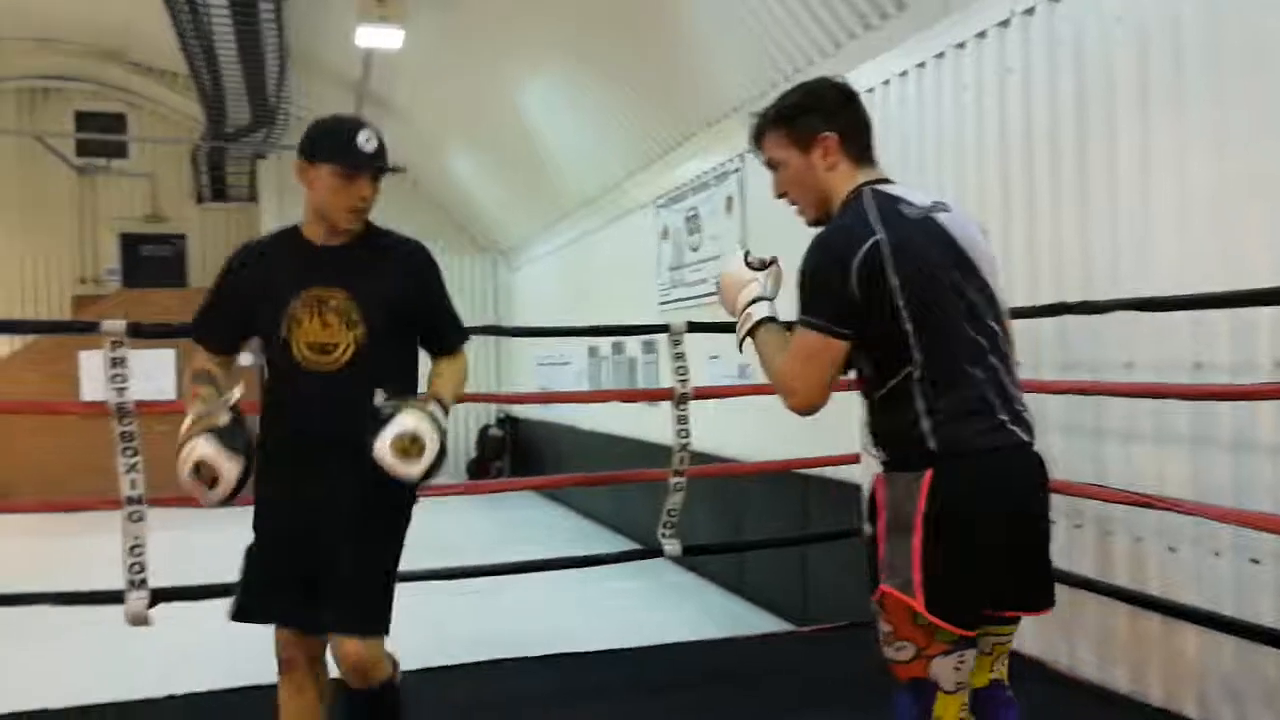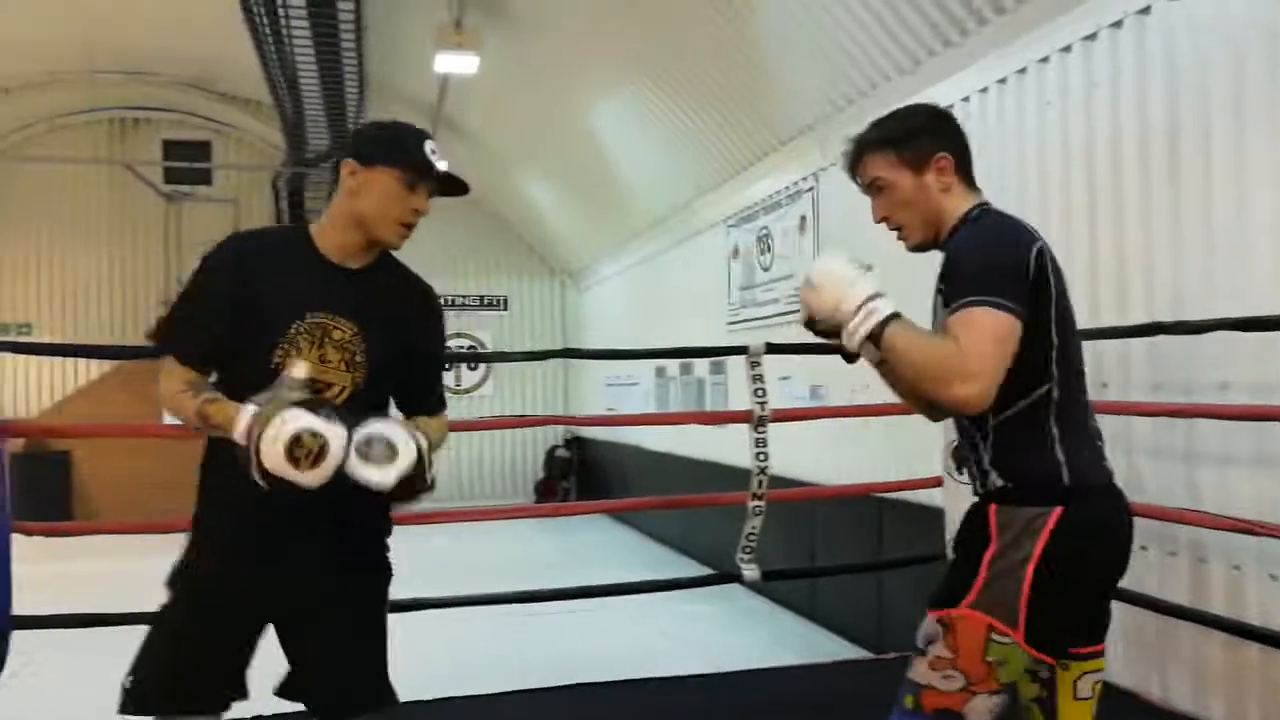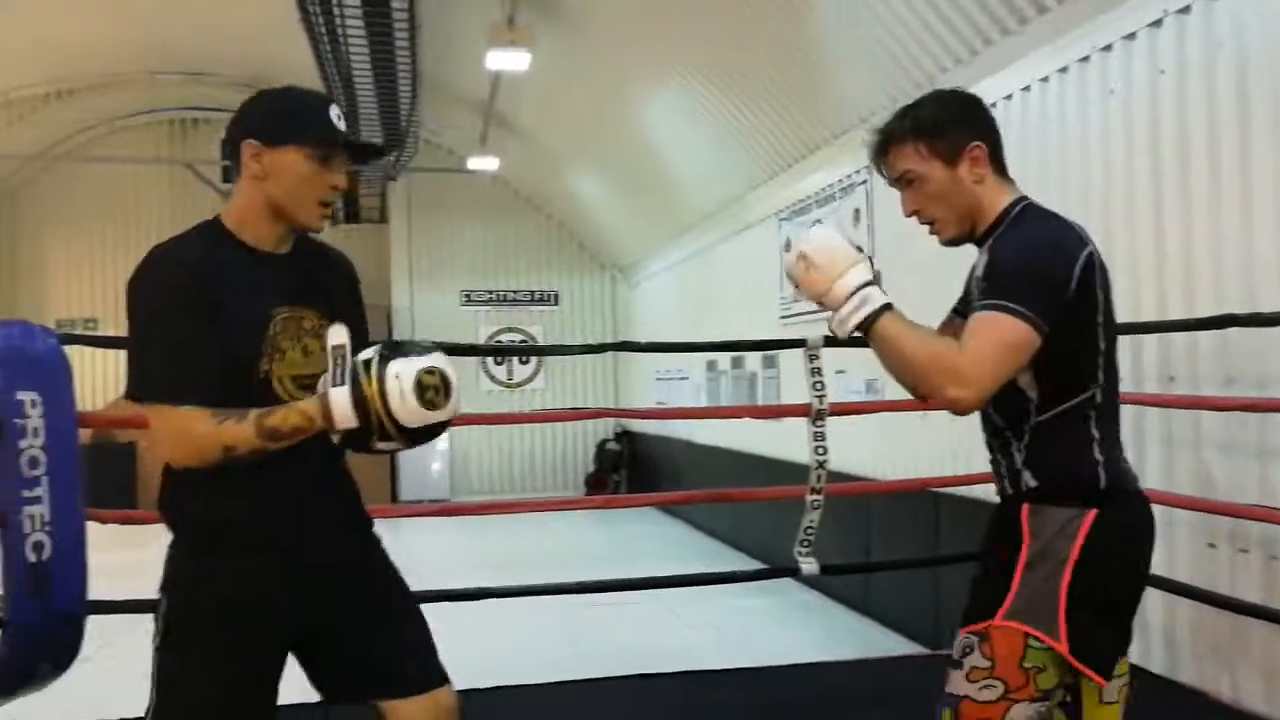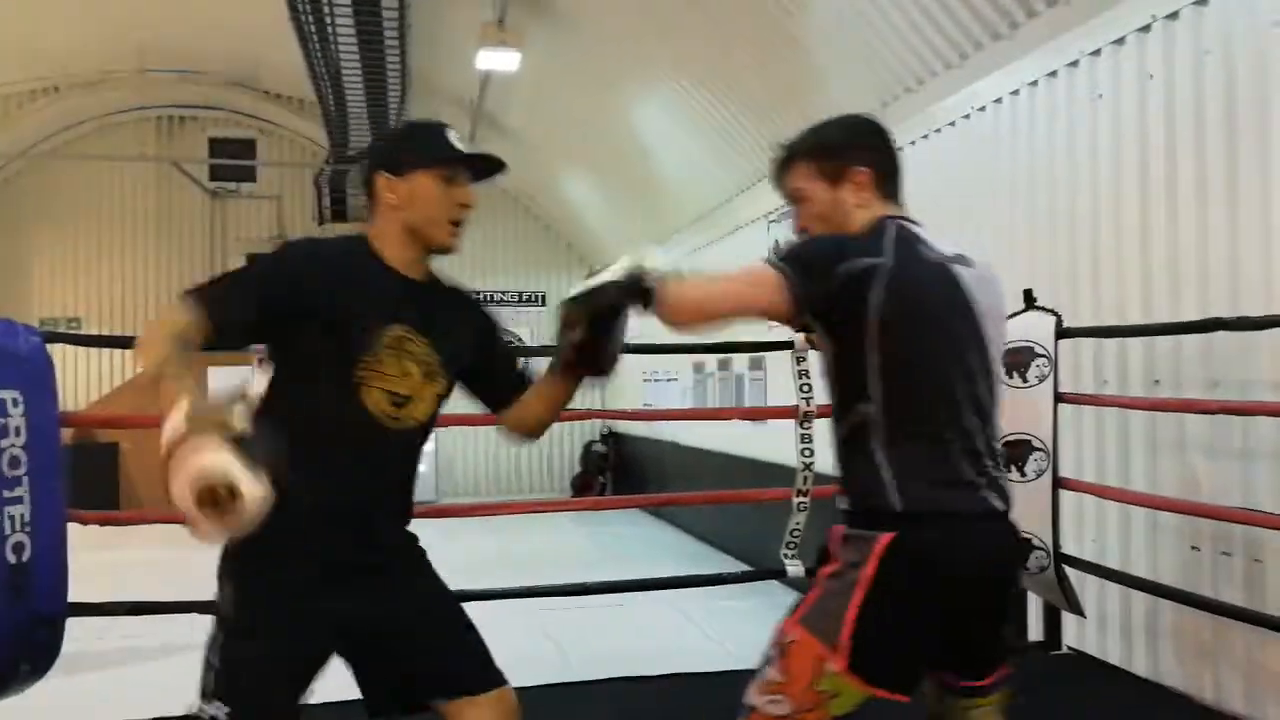
dt=0.4s
person 1, frame 1
left shoulder: (842, 243)
right shoulder: (950, 219)
left elbow: (802, 393)
left wrist: (754, 307)
left hip: (942, 490)
right hip: (1016, 475)
person 1, frame 2
left shoulder: (988, 247)
right shoulder: (998, 249)
left elbow: (964, 384)
right elbow: (939, 398)
left wrist: (867, 317)
right wrist: (867, 329)
left hip: (1037, 523)
right hip: (1075, 519)
person 1, frame 3
left shoulder: (1038, 245)
right shoulder: (1007, 256)
left elbow: (961, 384)
right elbow: (930, 374)
left wrist: (856, 297)
right wrist: (857, 299)
left hip: (1069, 528)
right hip: (1084, 525)
person 1, frame 4
left shoulder: (857, 253)
right shoulder: (971, 274)
left elbow: (692, 304)
left wrist: (641, 280)
right wrist: (831, 335)
left hip: (904, 550)
right hip: (987, 546)
person 2, frame 1
left shoulder: (405, 261)
right shoulder: (259, 263)
left elbow: (452, 357)
right elbow: (208, 357)
left wrist: (432, 410)
right wrist: (203, 418)
left hip: (372, 484)
right hip: (286, 485)
left knee: (358, 653)
right knee: (295, 648)
person 2, frame 2
left shoulder: (412, 302)
right shoulder: (247, 262)
left elbow: (426, 418)
right elbow: (177, 384)
left wrist: (412, 452)
right wrist: (245, 424)
left hip: (347, 547)
right hip: (233, 536)
person 2, frame 3
left shoulder: (333, 272)
right shoulder: (178, 272)
right elbow: (181, 438)
left wrist: (400, 401)
right wrist: (332, 410)
left hip: (338, 541)
right hip: (225, 561)
person 2, frame 4
left shoulder: (457, 312)
right shoulder: (316, 269)
left elbow: (525, 417)
right elbow: (174, 329)
left wrist: (572, 364)
right wrist: (194, 414)
left hip: (383, 560)
right hip: (282, 564)
